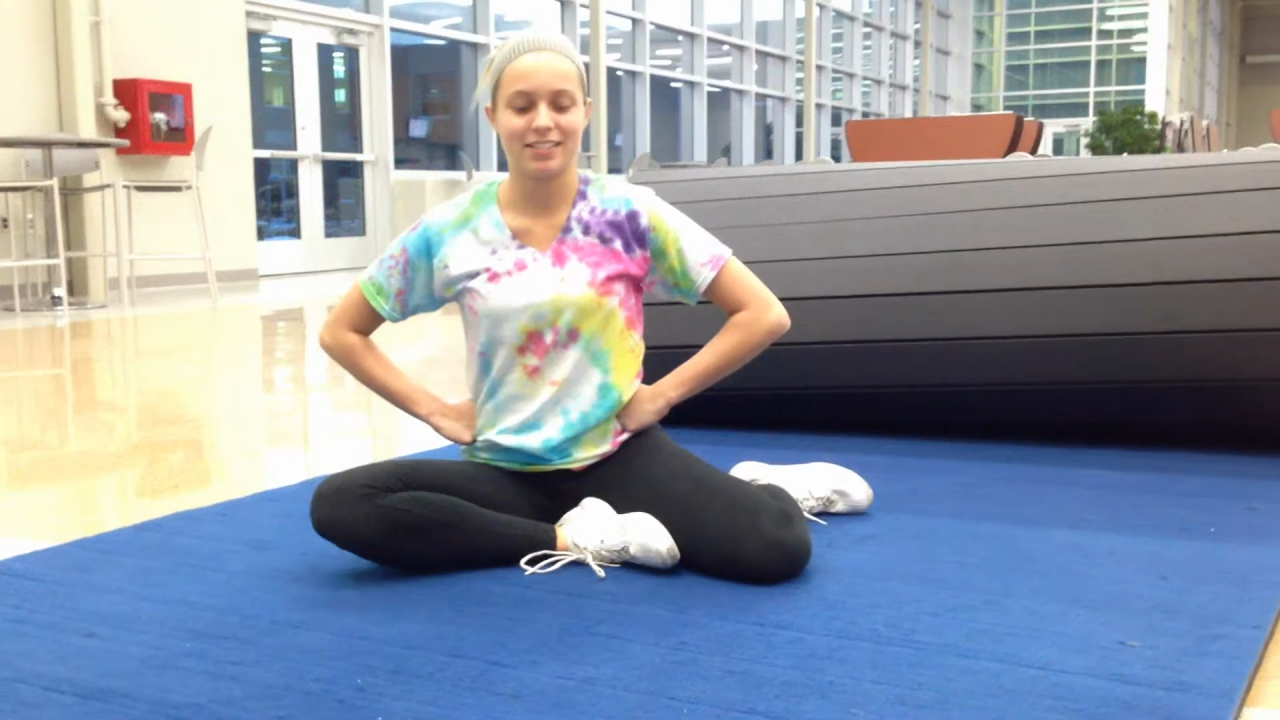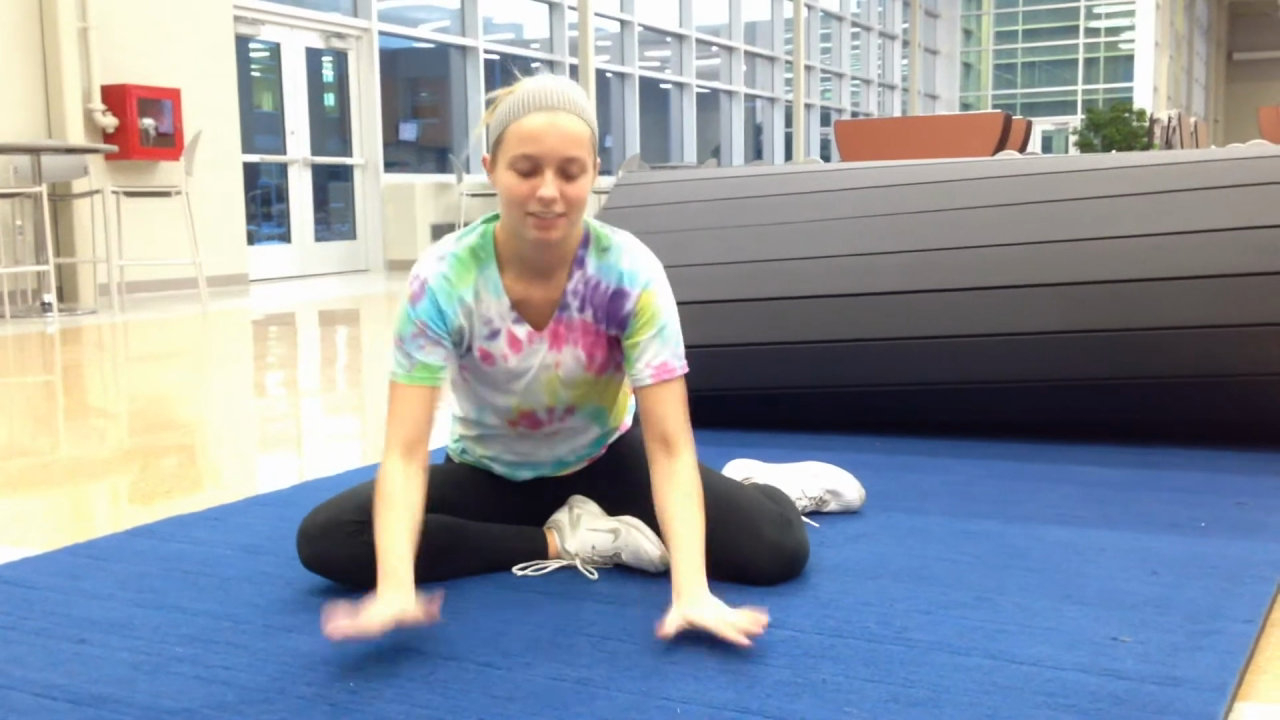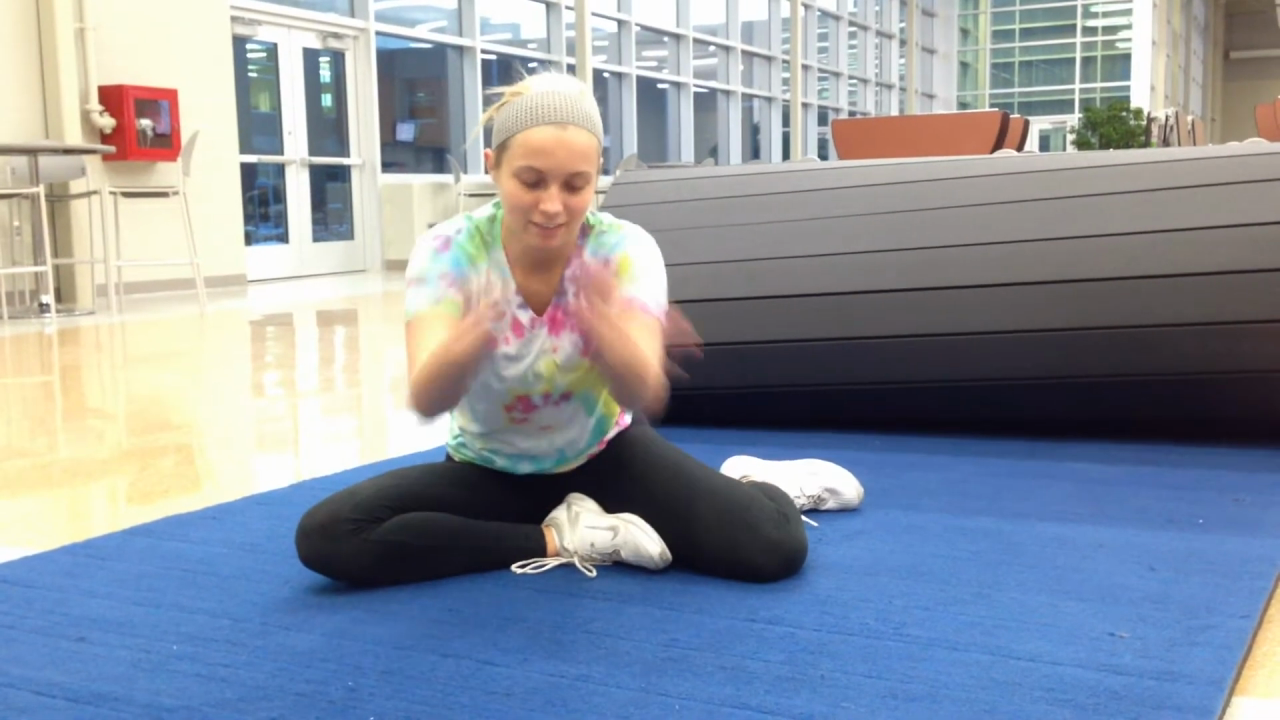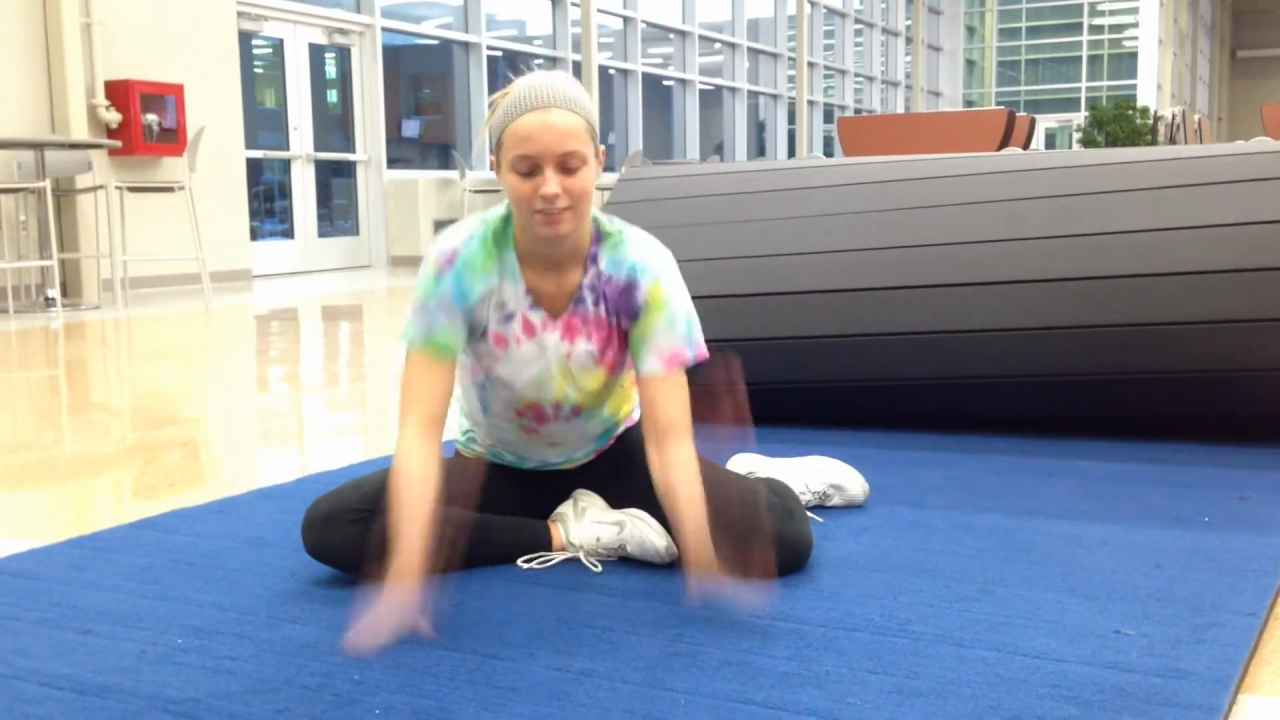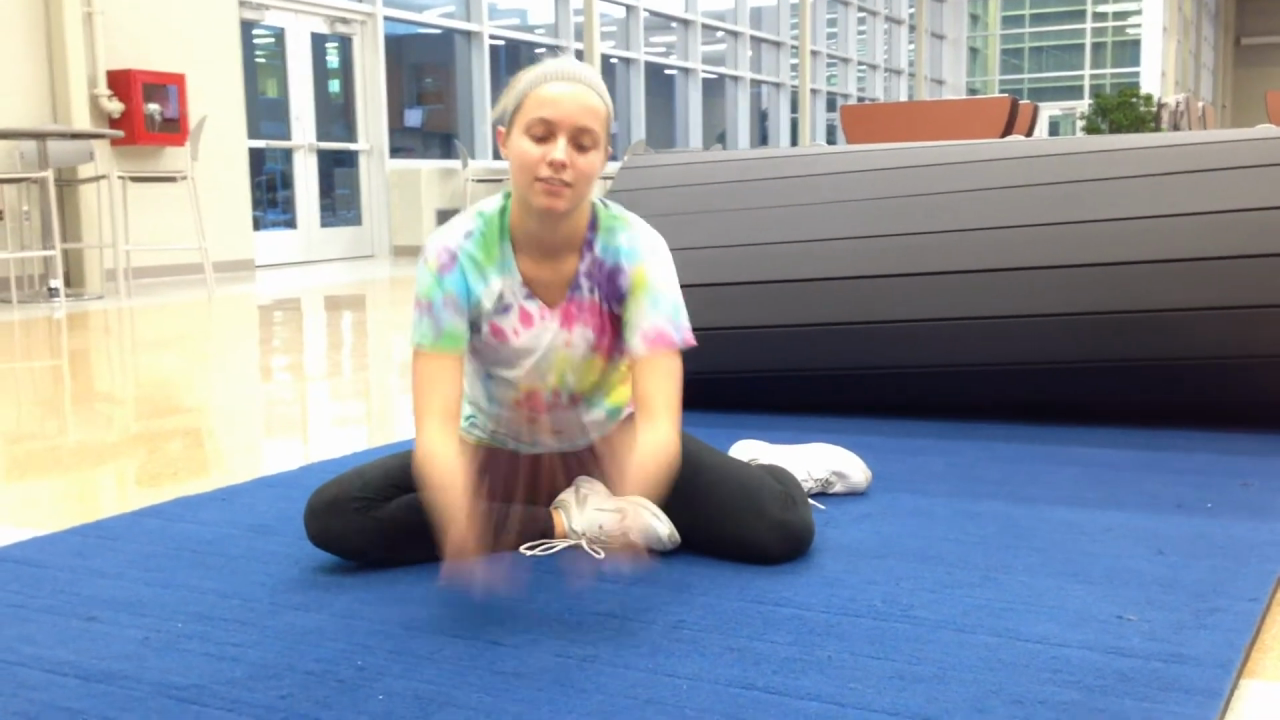
dt=1s
person 1, frame 1
left shoulder: (631, 216)
right shoulder: (448, 233)
left elbow: (763, 314)
right elbow: (340, 333)
left wrist: (659, 396)
right wrist: (437, 411)
left hip: (618, 456)
right hip: (503, 472)
left knee: (778, 547)
right knee: (339, 505)
left ankle: (765, 486)
right ankle: (573, 539)
person 1, frame 2
left shoulder: (629, 272)
right shoulder: (446, 276)
left elbow: (670, 445)
right elbow: (404, 453)
left wrist: (691, 590)
right wrist: (395, 586)
left hip: (605, 462)
right hip: (487, 474)
left knee: (777, 548)
right knee: (322, 540)
right ankle: (564, 544)
person 1, frame 3
left shoulder: (624, 247)
right shoulder: (447, 251)
left elbow: (647, 395)
right elbow: (423, 397)
left wrist: (604, 325)
right wrist: (479, 325)
left hip: (606, 456)
right hip: (487, 470)
left knee: (776, 544)
right knee: (325, 537)
right ankle: (564, 538)
person 1, frame 4
left shoulder: (642, 266)
right shoulder: (458, 261)
left elbow: (668, 435)
right elbow: (420, 430)
left wrist: (698, 537)
right wrist: (410, 568)
left hip: (611, 457)
right hip: (495, 473)
left knee: (784, 540)
right knee: (329, 528)
right ankle: (570, 536)
person 1, frame 5
left shoulder: (636, 252)
right shoulder: (457, 253)
left elbow: (657, 416)
right elbow: (436, 424)
left wrist: (623, 479)
right wrist: (463, 521)
left hip: (609, 447)
right hip: (499, 455)
left knee: (782, 525)
right knee: (332, 516)
right ankle: (569, 519)
